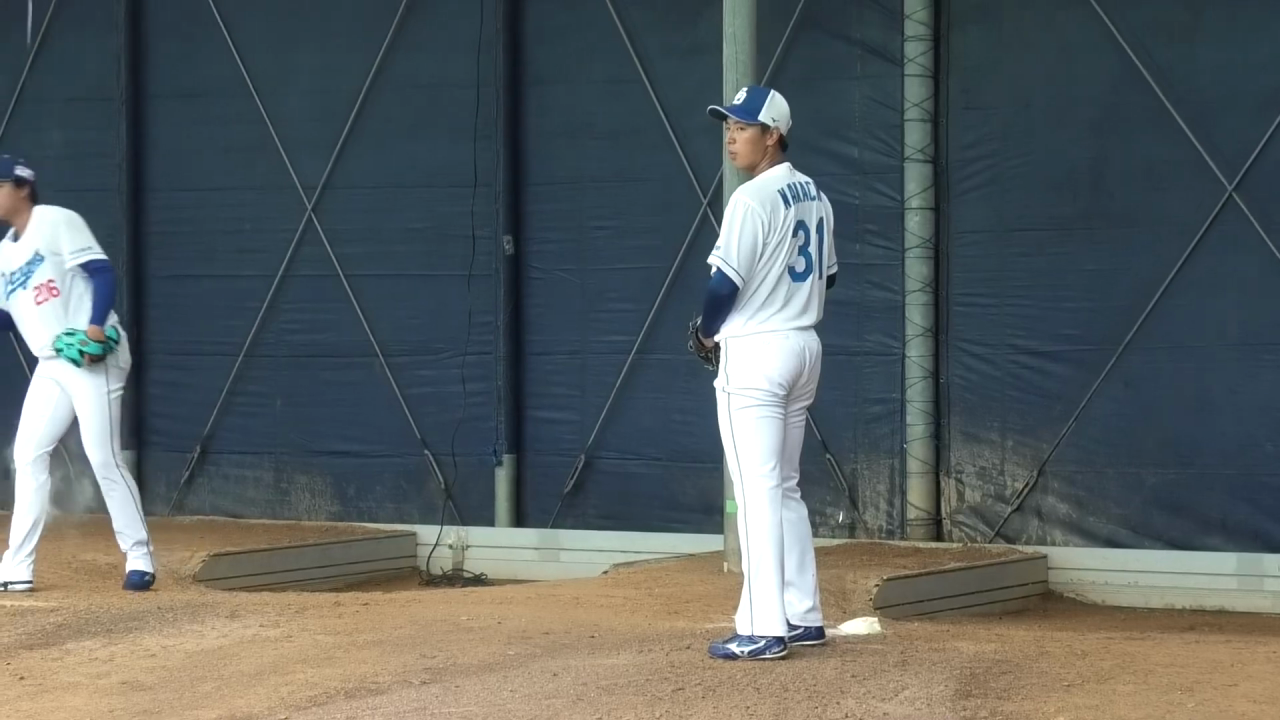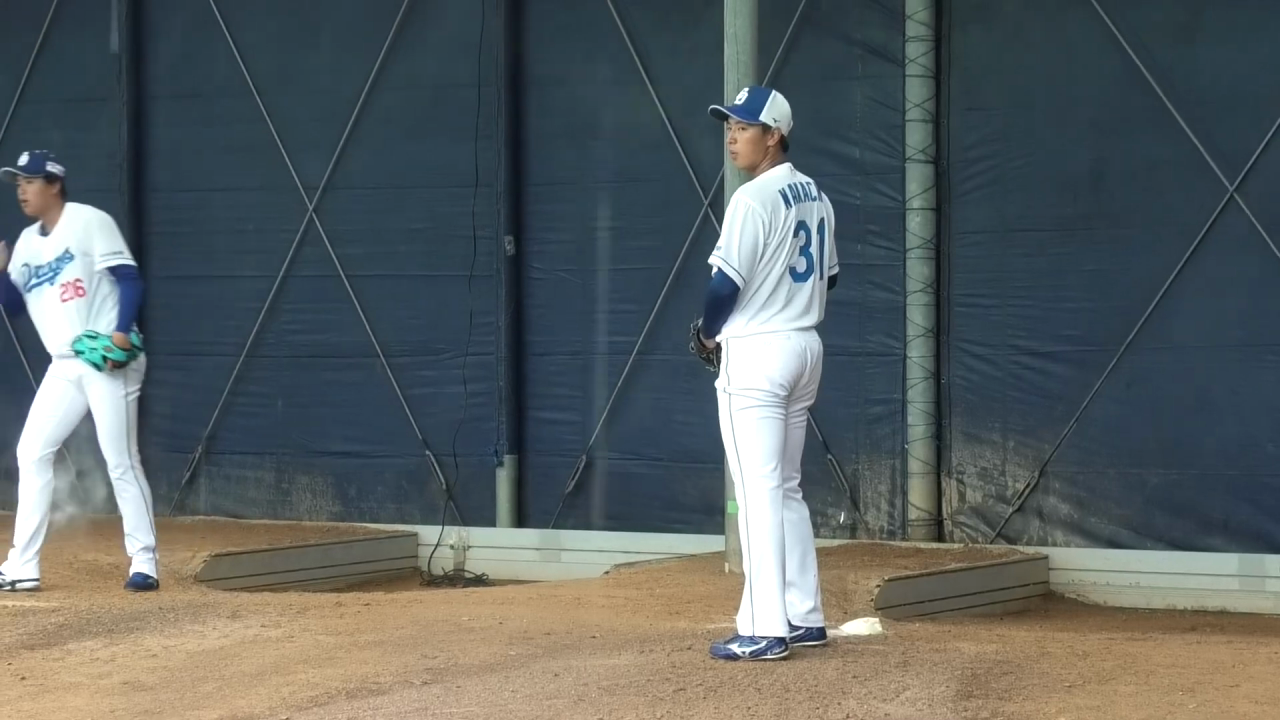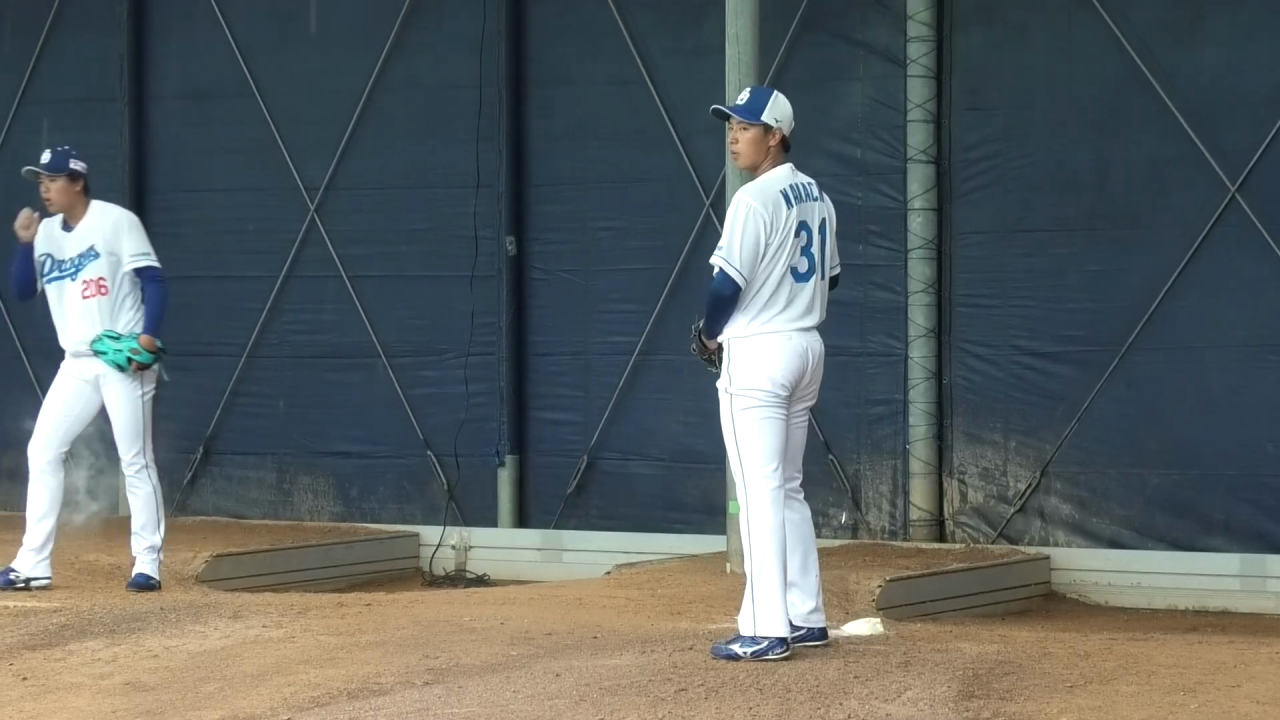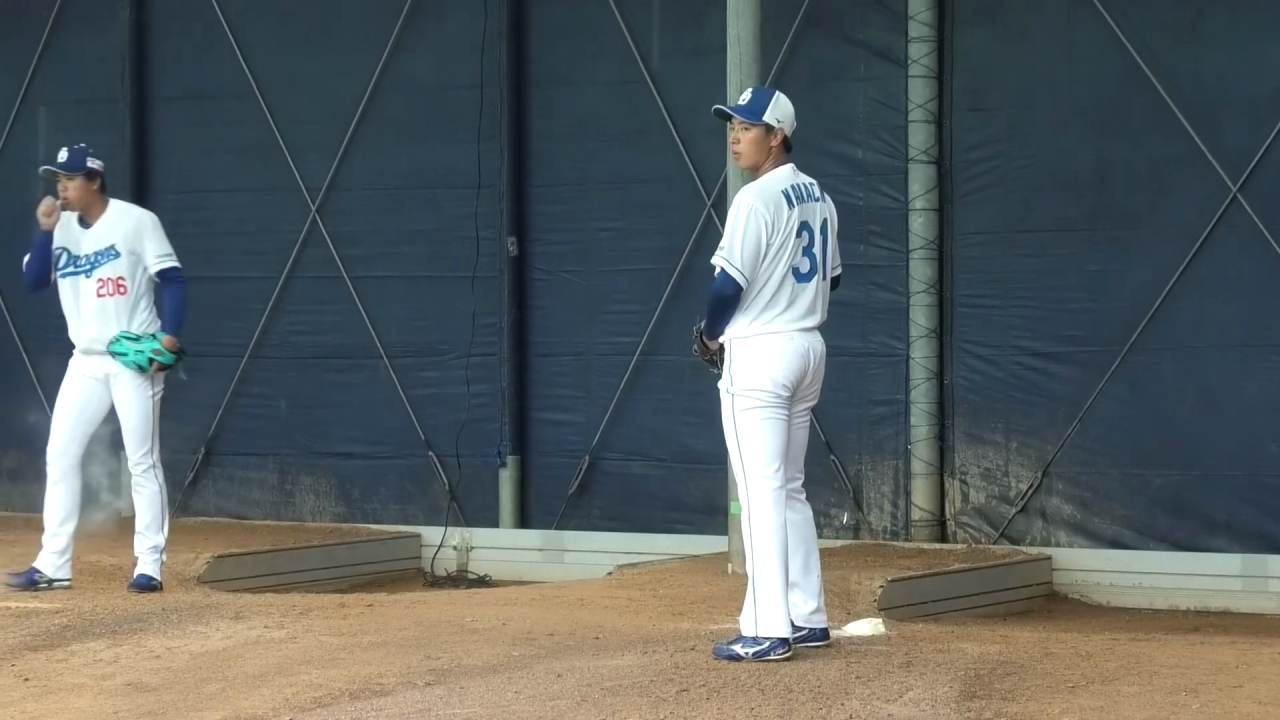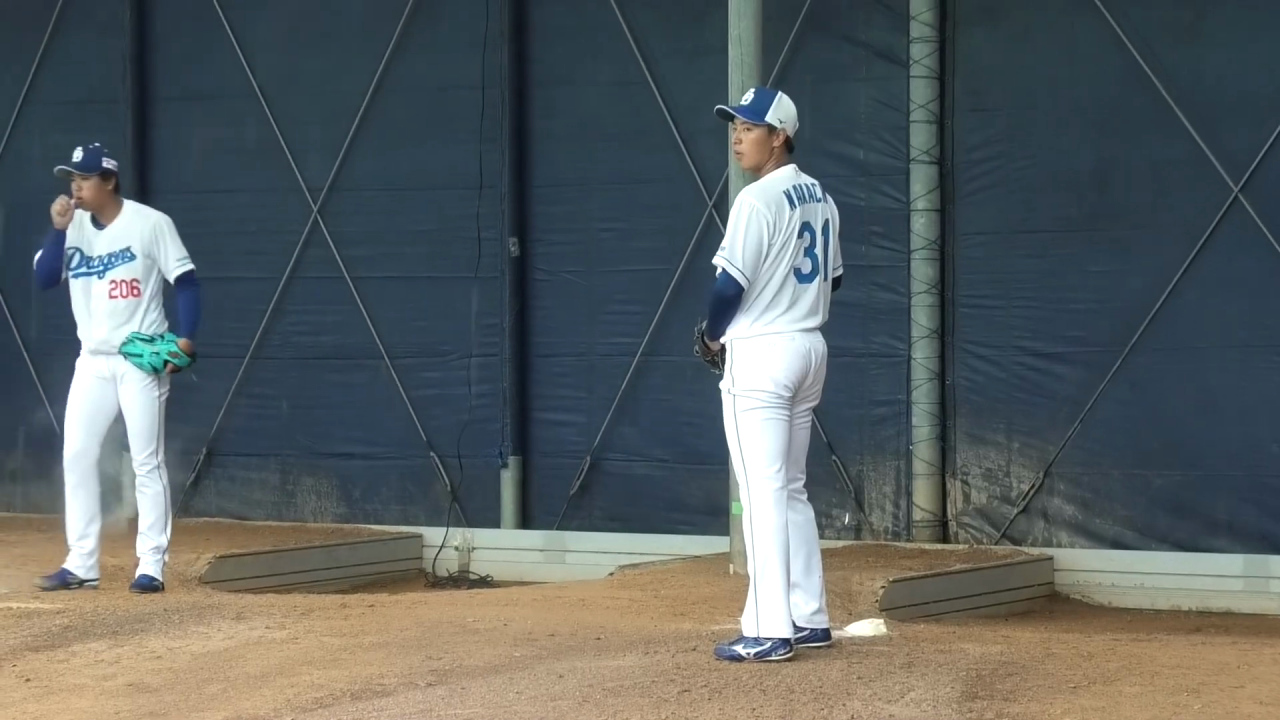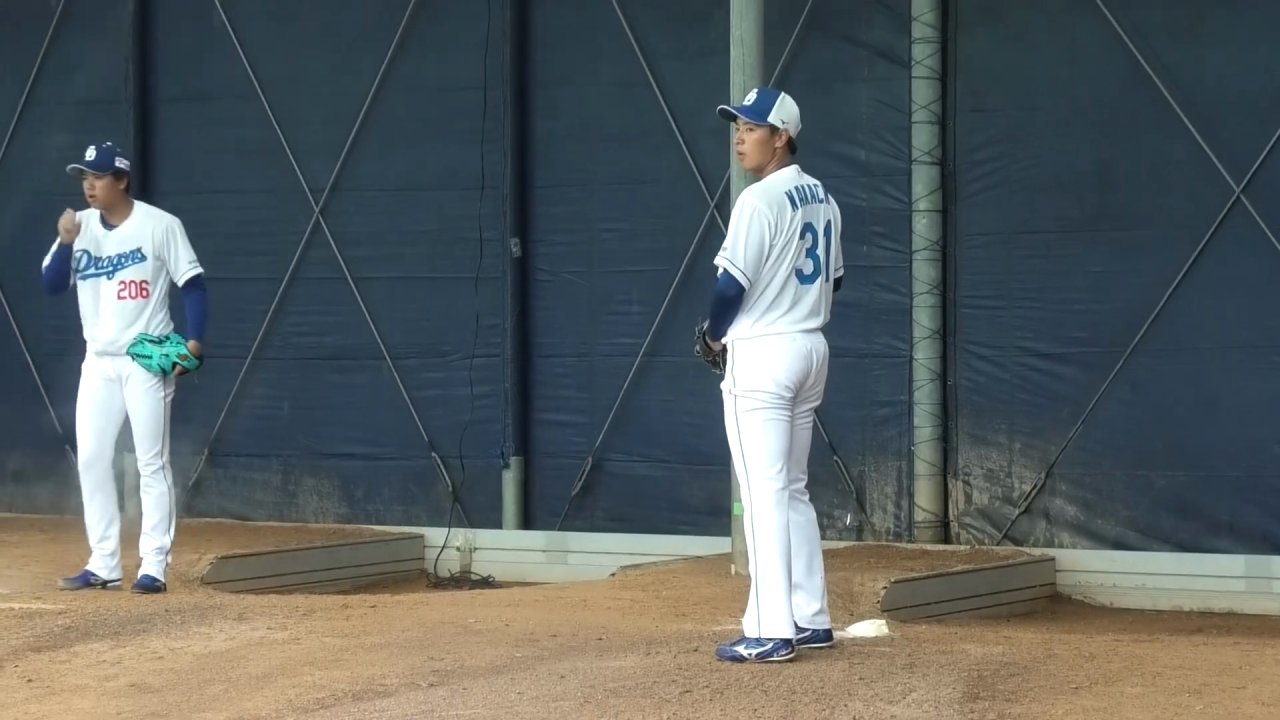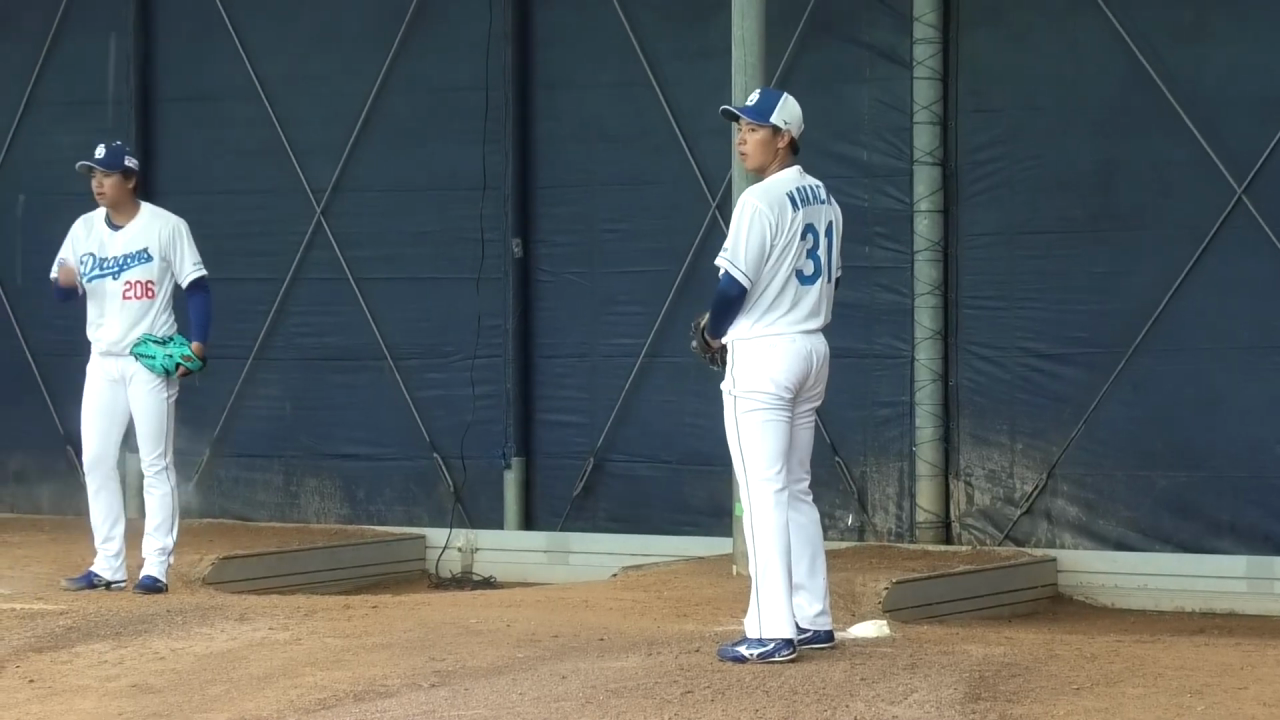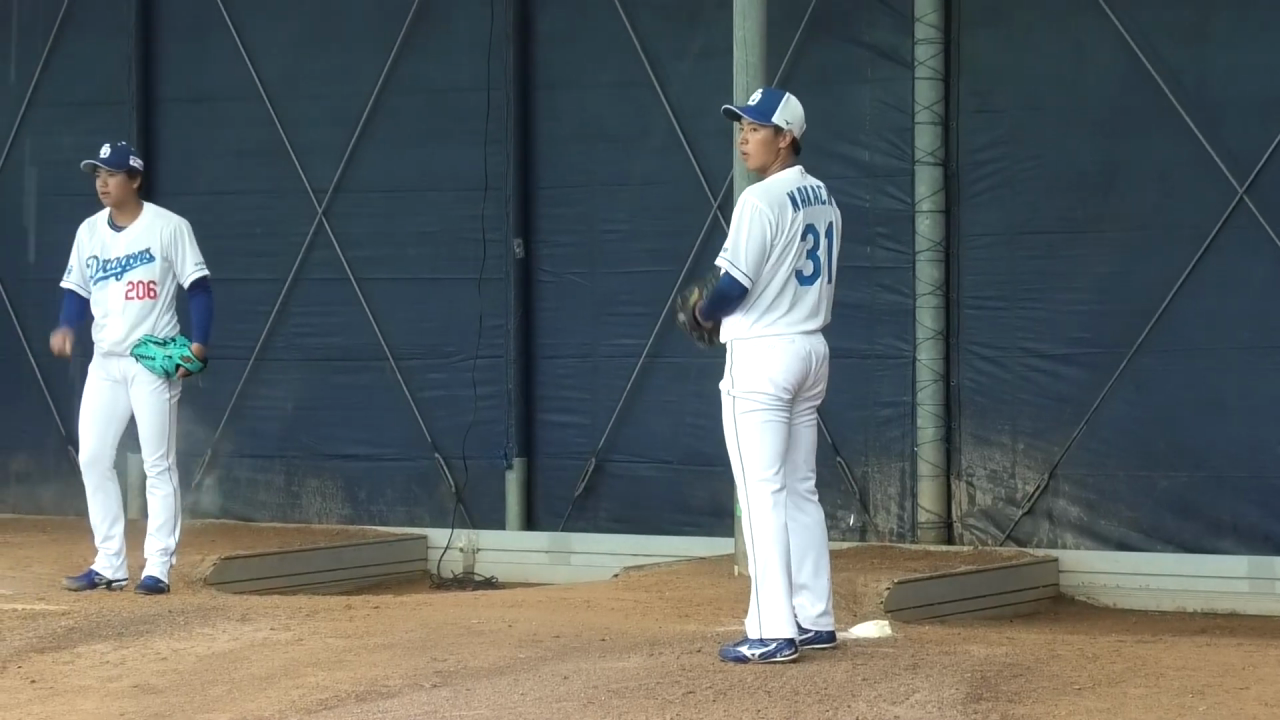
dt=0.1s
person 1, frame 1
left shoulder: (752, 198)
right shoulder: (814, 195)
left elbow: (724, 283)
right elbow: (828, 275)
left wrist: (706, 330)
left hip: (754, 354)
right hip: (803, 348)
left knee: (757, 492)
right knee: (783, 487)
left ankle: (764, 629)
right ankle: (803, 616)
person 1, frame 2
left shoulder: (752, 199)
right shoulder: (814, 196)
left elbow: (724, 285)
right elbow: (829, 276)
left wrist: (706, 332)
left hip: (756, 355)
right hip: (805, 349)
left knee: (758, 492)
right knee: (784, 488)
left ankle: (765, 629)
right ankle: (804, 617)
person 1, frame 3
left shoulder: (754, 199)
right shoulder: (817, 196)
left elbow: (726, 285)
right elbow: (830, 276)
left wrist: (708, 332)
left hip: (757, 355)
right hip: (806, 349)
left knee: (760, 493)
right knee: (787, 489)
left ankle: (768, 630)
right ankle: (806, 617)
person 1, frame 4
left shoulder: (755, 199)
right shoulder: (818, 197)
left elbow: (728, 285)
right elbow: (831, 276)
left wrist: (709, 333)
left hip: (759, 355)
right hip: (808, 349)
left knee: (761, 493)
right knee: (788, 489)
left ankle: (768, 630)
right ankle: (808, 617)
person 1, frame 5
left shoulder: (757, 200)
right shoulder: (819, 197)
left elbow: (729, 286)
right elbow: (832, 277)
left wrist: (711, 333)
left hip: (760, 356)
right hip: (809, 349)
left knee: (762, 493)
right knee: (790, 489)
left ankle: (770, 630)
right ankle: (809, 617)
person 1, frame 6
left shoulder: (758, 200)
right shoulder: (822, 199)
left elbow: (732, 286)
left wrist: (714, 334)
left hip: (762, 356)
right hip: (811, 350)
left knee: (764, 494)
right knee: (792, 492)
left ankle: (771, 632)
right ankle: (811, 619)
person 1, frame 7
left shoulder: (760, 201)
right shoulder: (824, 200)
left elbow: (733, 287)
left wrist: (713, 331)
left hip: (761, 357)
right hip: (811, 351)
left knee: (763, 495)
right knee: (795, 492)
left ankle: (773, 632)
right ankle: (813, 619)
person 1, frame 8
left shoulder: (760, 200)
right shoulder: (824, 198)
left elbow: (733, 285)
left wrist: (704, 312)
left hip: (761, 357)
right hip: (810, 350)
left knee: (763, 494)
right knee: (798, 493)
left ankle: (773, 633)
right ankle: (815, 619)
person 2, frame 1
left shoulder: (57, 222)
left elbow: (102, 272)
left wrist: (98, 326)
left hip: (92, 357)
right hip: (52, 365)
left knee: (102, 458)
left ankle: (139, 558)
person 2, frame 2
left shoulder: (90, 221)
left elbow: (128, 277)
left wrist: (123, 332)
left hip: (109, 361)
right hip: (64, 365)
left knee: (120, 461)
left ankle: (144, 562)
person 2, frame 3
left shoulder: (114, 220)
right shoulder: (46, 233)
left elbow: (153, 278)
left wrist: (149, 335)
left hip: (123, 359)
right hip: (78, 363)
left knee: (134, 461)
right knee: (43, 451)
left ankle: (147, 562)
person 2, frame 4
left shoulder: (136, 220)
right shoulder: (59, 225)
left elbow: (172, 279)
right elbow: (32, 282)
left wrist: (170, 335)
right wrist: (44, 231)
right hip: (85, 361)
left knee: (141, 460)
right knee: (60, 454)
left ankle: (149, 565)
right ankle: (55, 562)
person 2, frame 5
left shoulder: (151, 223)
right shoulder: (73, 224)
left elbow: (188, 282)
right elbow: (44, 279)
left wrist: (186, 337)
right wrist: (58, 230)
right hip: (93, 360)
left knee: (147, 463)
right knee: (76, 456)
left ankle: (151, 565)
right ankle: (82, 562)
person 2, frame 6
left shoulder: (161, 225)
right shoulder: (79, 225)
left elbow: (193, 285)
right elbow: (52, 280)
left wrist: (194, 340)
right wrist: (64, 244)
right hip: (99, 361)
left knee: (152, 464)
right knee: (91, 460)
left ankle: (154, 566)
right ankle: (104, 564)
person 2, frame 7
left shoulder: (167, 226)
right shoulder: (84, 227)
left elbow: (198, 286)
right elbow: (60, 291)
left wrist: (198, 342)
right wrist: (66, 281)
right hip: (103, 362)
left knee: (155, 465)
right knee: (97, 461)
left ankle: (156, 566)
right ankle: (109, 565)
person 2, frame 8
left shoulder: (170, 227)
right shoulder: (89, 231)
left elbow: (199, 288)
right elbow: (76, 293)
left wrist: (198, 343)
right wrist: (64, 330)
right hip: (105, 363)
left knee: (158, 465)
right knee: (93, 458)
left ankle: (158, 567)
right ankle: (109, 563)
